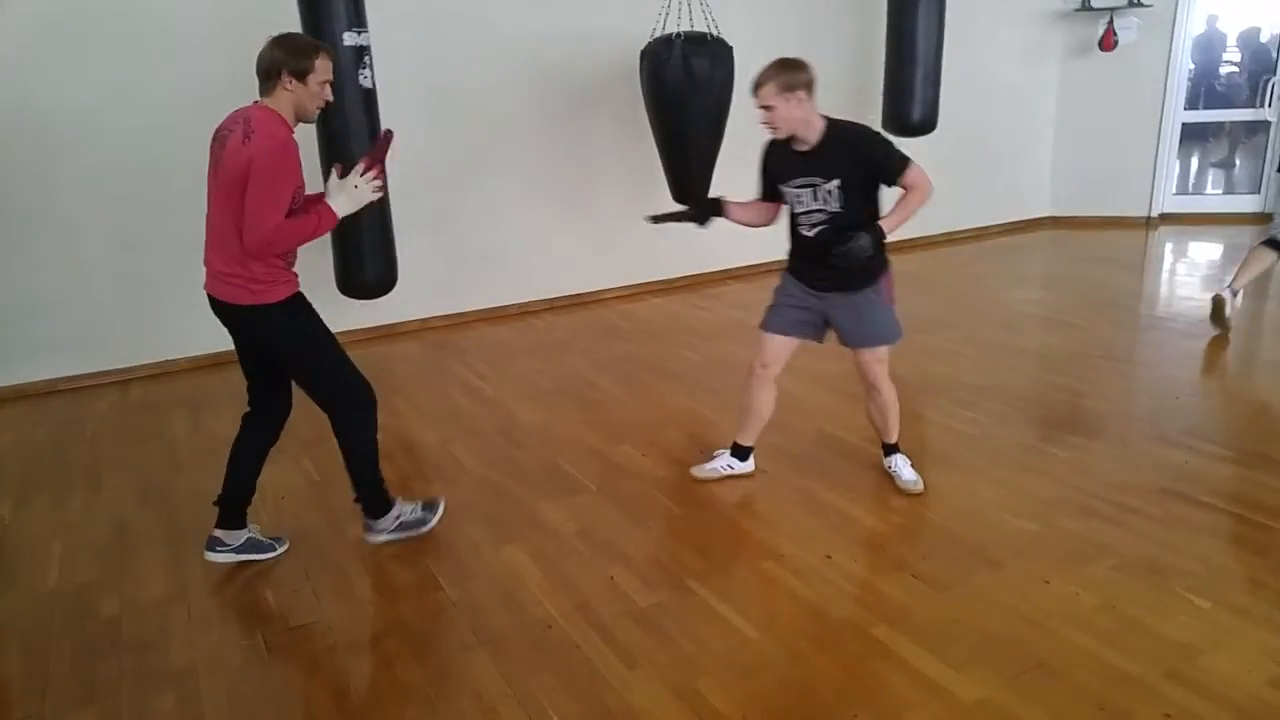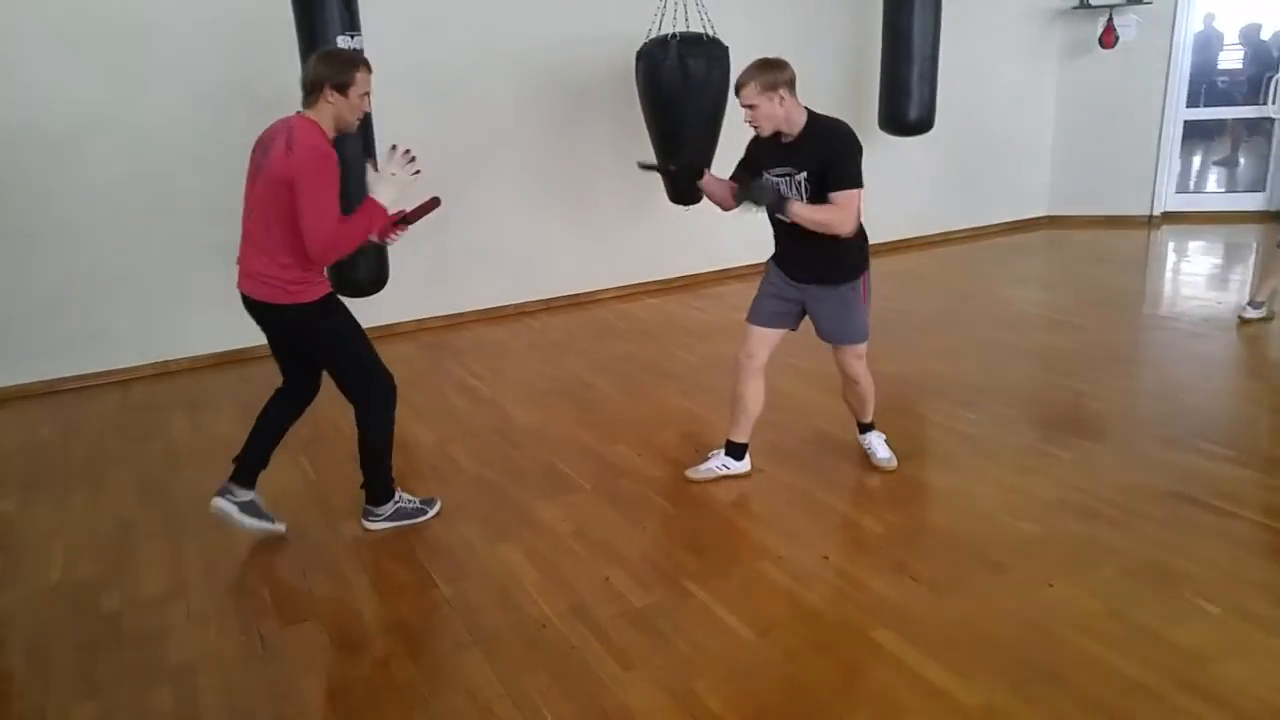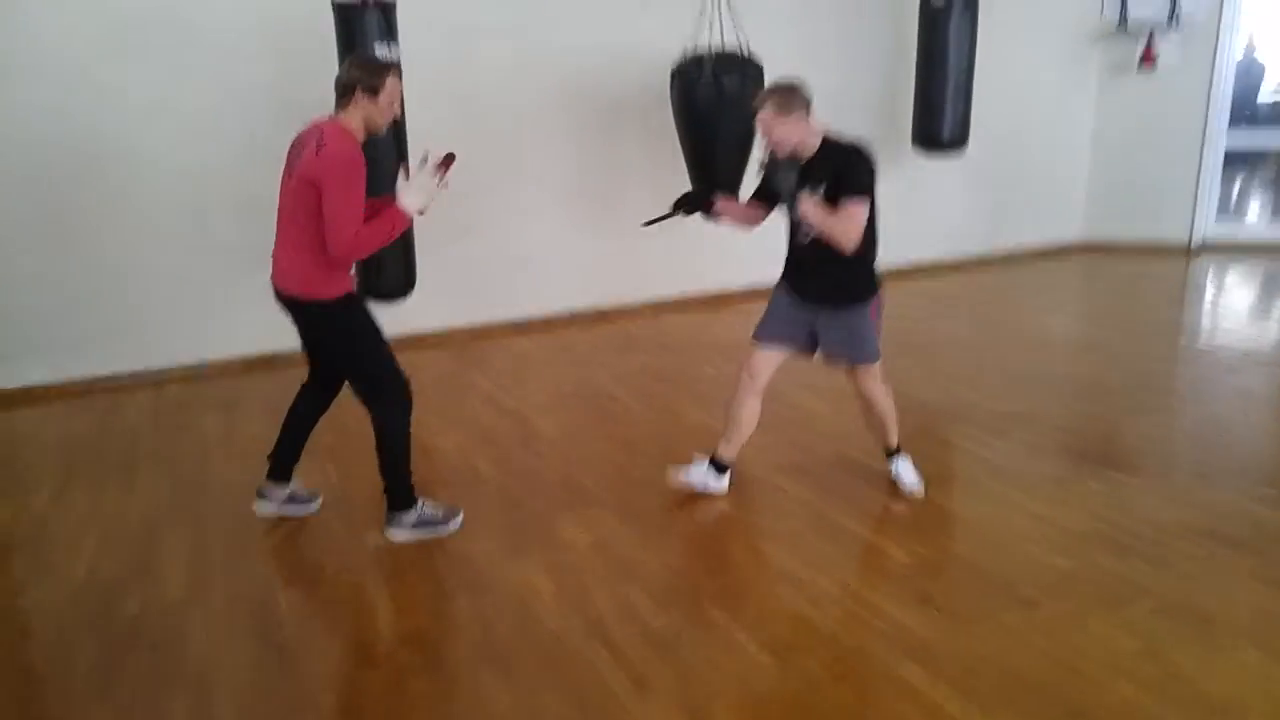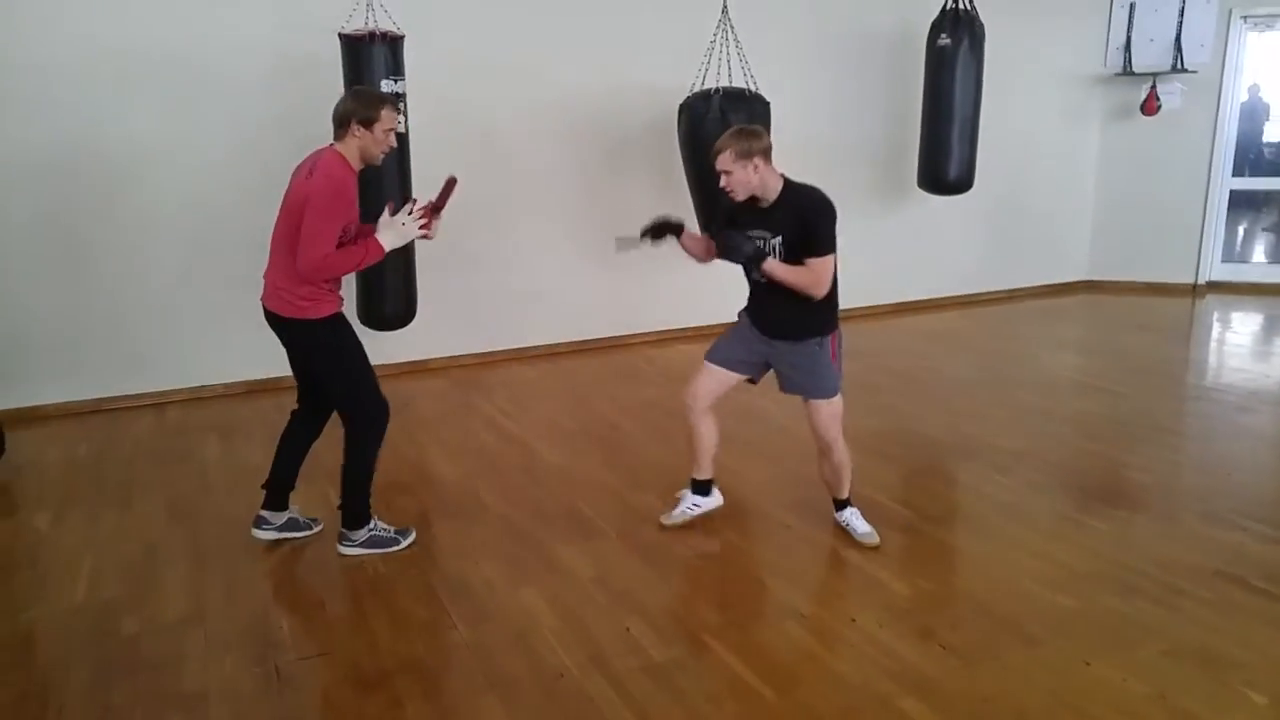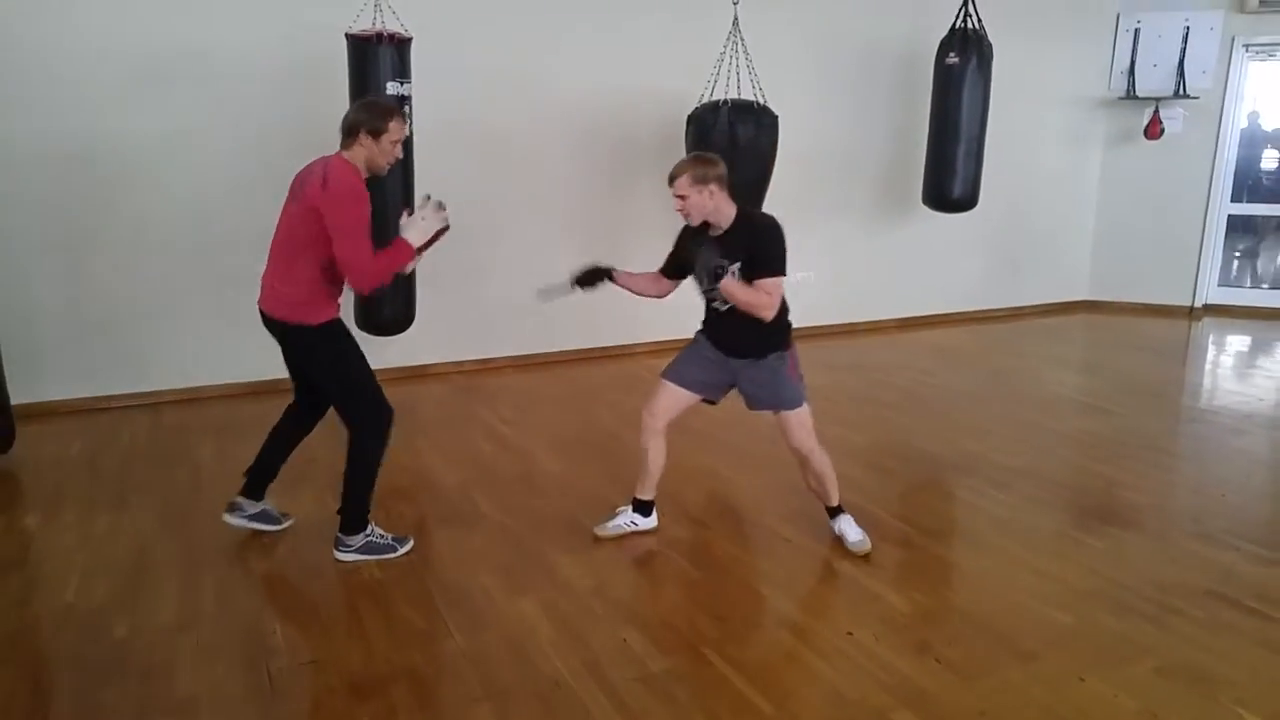
dt=0.3s
person 1, frame 1
left shoulder: (238, 126)
right shoulder: (274, 143)
right elbow: (263, 239)
left wrist: (332, 201)
right wrist: (333, 208)
left hip: (231, 295)
right hip: (265, 301)
left knee: (268, 405)
right knee: (351, 398)
left ankle: (229, 530)
right ankle: (380, 514)
person 1, frame 2
left shoulder: (280, 135)
right shoulder: (315, 153)
right elbow: (322, 247)
left wrist: (366, 226)
right wrist: (379, 204)
left hip: (261, 291)
right hip: (298, 298)
left knee: (300, 385)
right knee: (376, 389)
left ankle: (240, 487)
right ankle: (381, 503)
person 1, frame 3
left shoulder: (317, 135)
right shoulder: (344, 155)
right elbow: (345, 246)
left wrist: (395, 203)
right wrist: (405, 208)
left hip: (296, 285)
right hip: (322, 294)
left knee: (325, 379)
right knee: (390, 394)
left ankle: (276, 486)
right ankle: (403, 510)
person 1, frame 4
left shoulder: (325, 164)
right shoulder: (334, 181)
right elbow: (314, 264)
left wrist: (398, 230)
right wrist: (382, 243)
left hip: (290, 308)
right hip: (309, 314)
left knee: (315, 406)
right knee: (369, 413)
left ankle: (273, 512)
right ankle: (356, 527)
person 1, frame 5
left shoulder: (320, 172)
right shoulder: (347, 190)
right elbow: (362, 278)
left wrist: (392, 251)
right wrist: (411, 240)
left hip: (283, 310)
right hip: (307, 318)
left knee: (309, 404)
right knee: (372, 418)
left ankle: (249, 501)
right ankle: (353, 534)
person 2, frame 1
left shoulder: (857, 143)
right shoulder: (776, 153)
left elbow: (921, 187)
right elbow: (765, 214)
left wrist: (876, 232)
right wrist: (717, 207)
left hip: (861, 282)
right hip: (802, 281)
left knee: (876, 376)
right knee: (764, 368)
left ankle: (893, 457)
right ankle: (739, 455)
person 2, frame 2
left shoulder: (835, 139)
right shoulder: (762, 145)
left elbow: (843, 222)
right elbow: (730, 198)
left wrist: (780, 204)
right wrist: (701, 175)
left hip: (840, 277)
right hip: (785, 272)
left knee: (853, 369)
right knee: (750, 359)
left ankle: (868, 433)
right ankle: (735, 455)
person 2, frame 3
left shoulder: (850, 159)
right shoulder: (781, 165)
left elbow: (848, 237)
right elbow: (751, 215)
left wrist: (793, 188)
right wrist: (712, 204)
left hip: (849, 300)
right hip: (795, 293)
left knee: (871, 388)
right knee: (751, 379)
left ankle: (896, 459)
right ankle: (716, 471)
person 2, frame 4
left shoulder: (812, 206)
right shoulder: (741, 207)
left elbow: (818, 285)
right elbow: (708, 251)
left wrist: (758, 259)
right wrist: (677, 230)
left hip: (810, 336)
right hip: (756, 325)
left knee: (828, 433)
right knee: (697, 397)
left ankle: (844, 509)
right ankle: (702, 493)
person 2, frame 5
left shoulder: (763, 231)
right shoulder: (693, 237)
left elbow: (768, 307)
right elbow: (662, 285)
left wrist: (720, 271)
right wrist: (611, 275)
left hip: (767, 353)
right hip: (713, 346)
left knee: (804, 444)
right knee: (653, 418)
left ankle: (839, 517)
right ankle: (641, 512)
